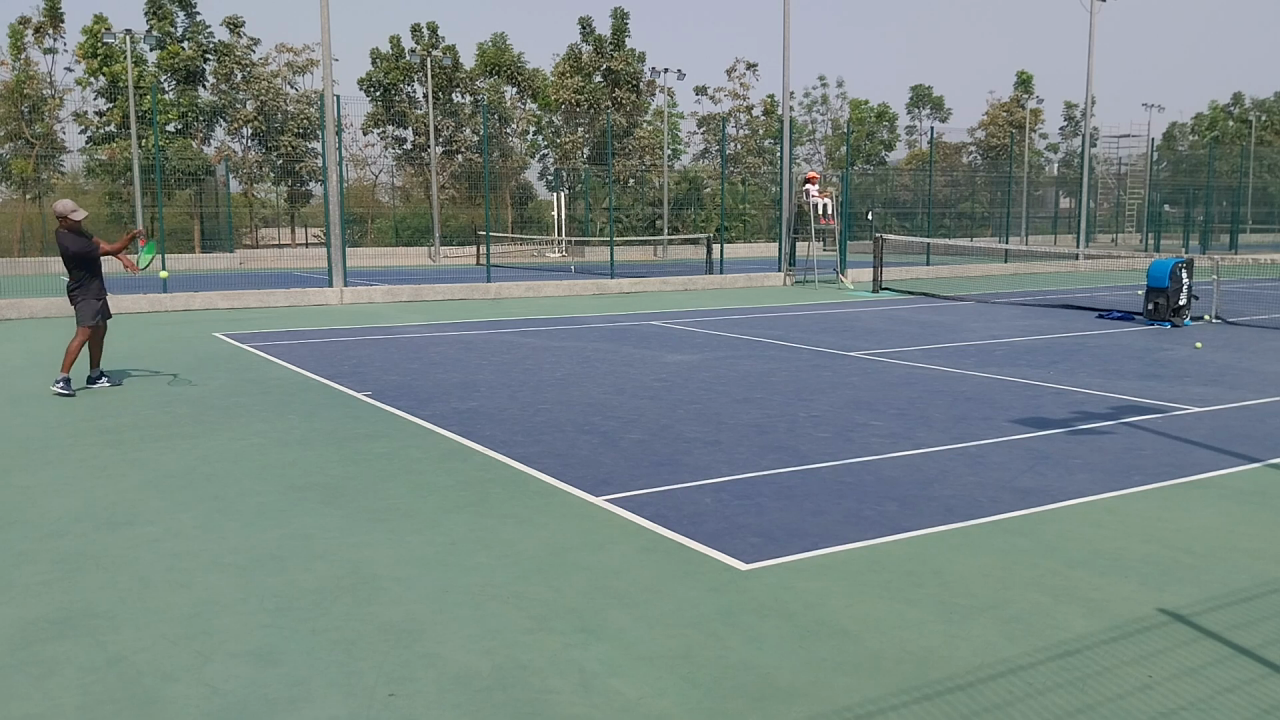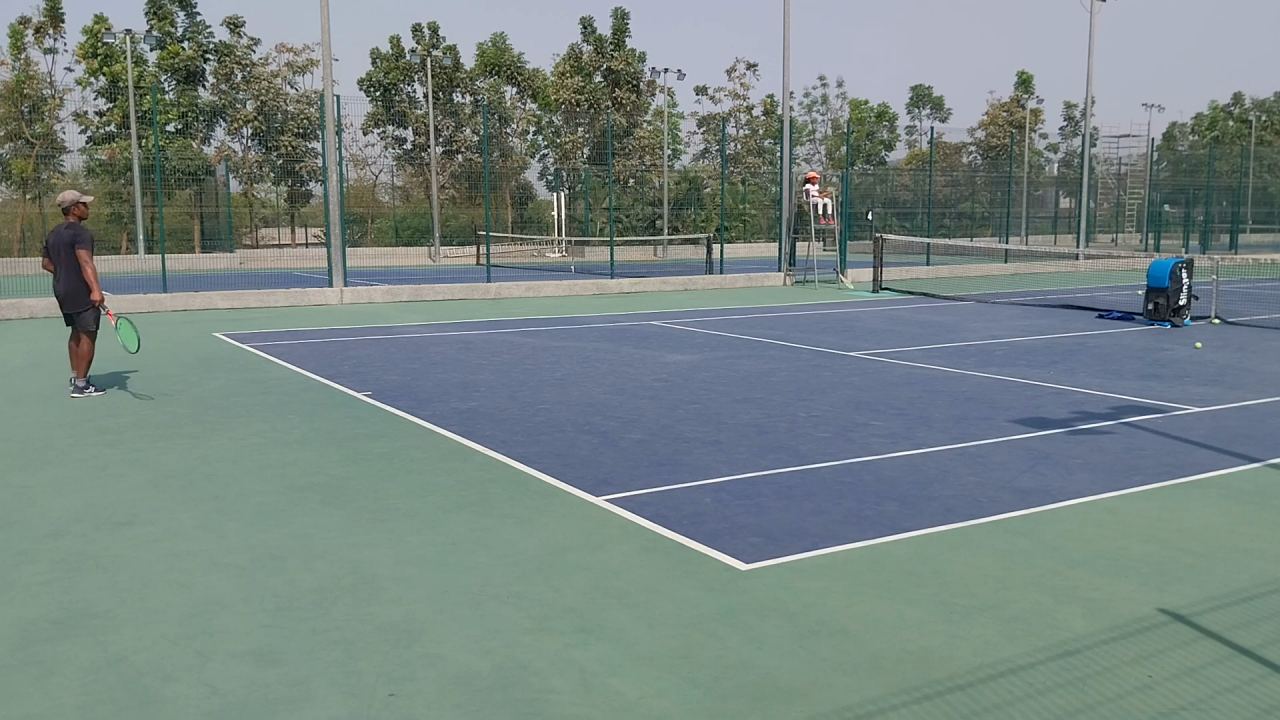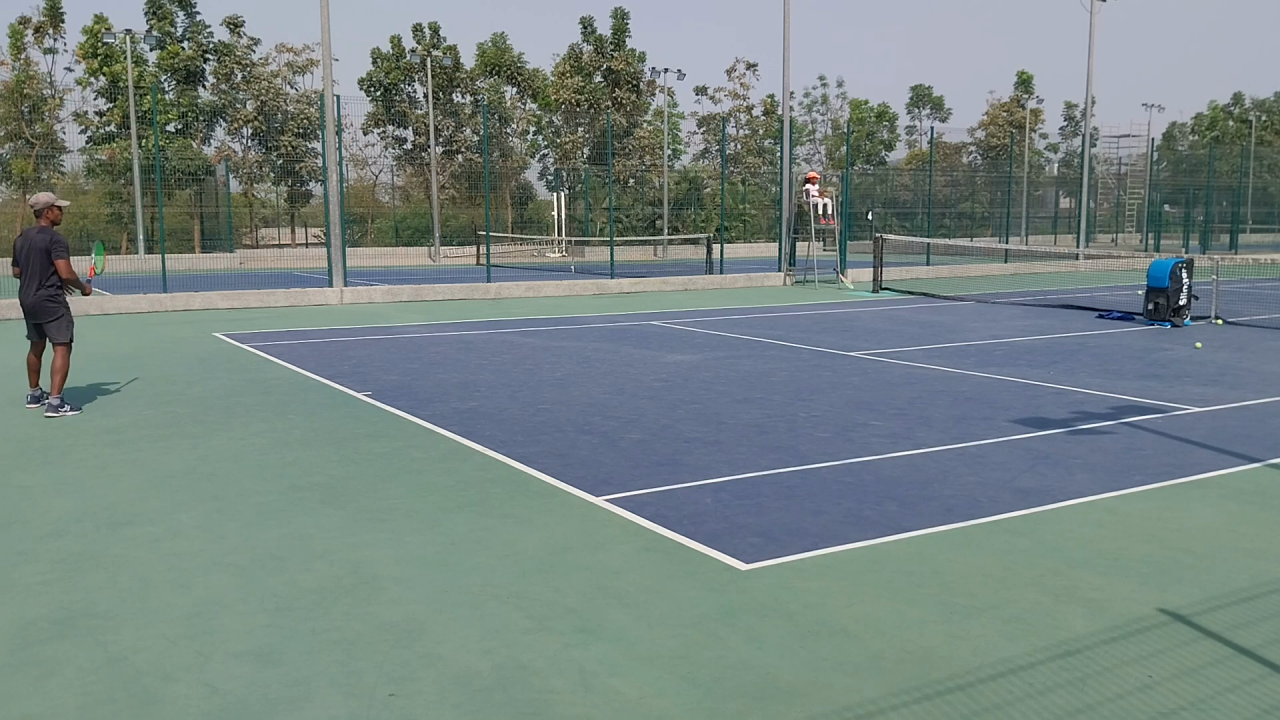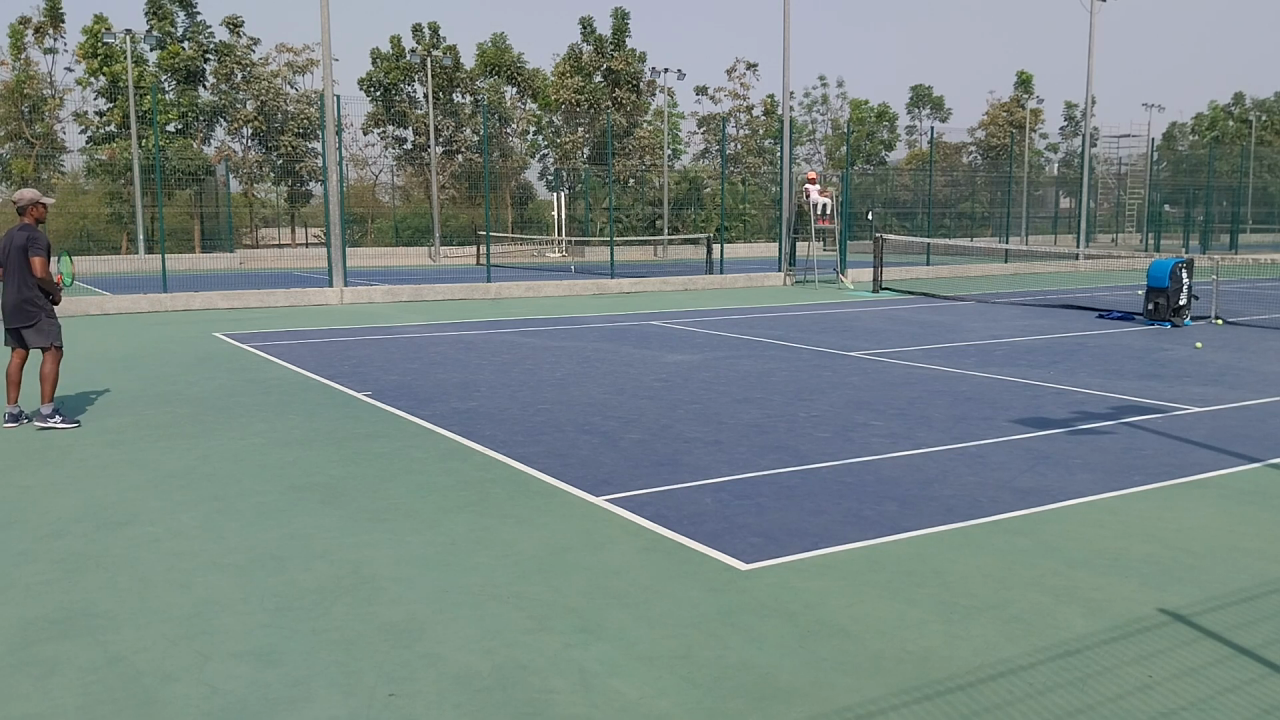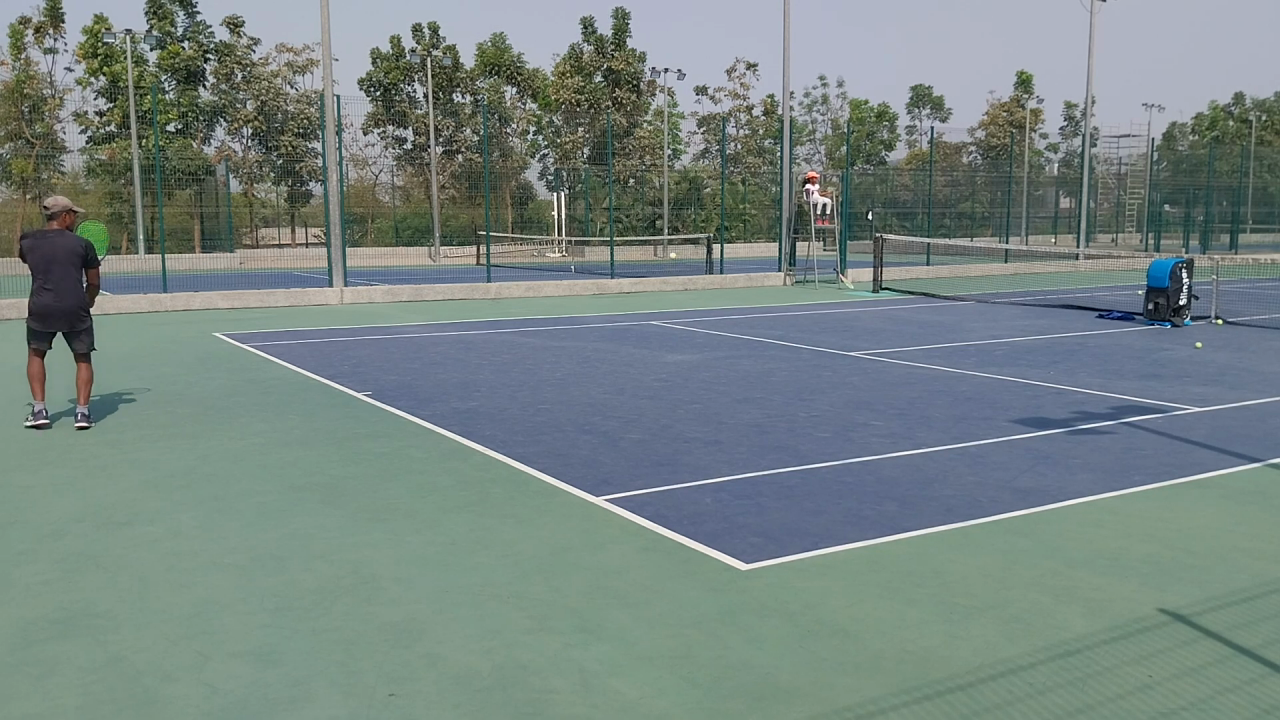
dt=1s
person 1, frame 1
left shoulder: (76, 230)
right shoulder: (71, 243)
left elbow: (98, 243)
right elbow: (108, 250)
left wrist: (122, 258)
right wrist: (129, 237)
left hip: (95, 289)
right hip: (84, 293)
left knee: (100, 329)
right knee: (84, 333)
left ankle: (95, 375)
right ankle: (62, 379)
person 1, frame 2
left shoulder: (54, 234)
right shoulder: (81, 233)
left elbow: (47, 263)
right elbow: (86, 263)
right wrist: (96, 289)
left hip: (62, 291)
right hip: (81, 293)
left knee: (76, 332)
right knee: (88, 335)
left ankle: (76, 376)
right ankle: (81, 385)
person 1, frame 3
left shoulder: (22, 238)
right shoulder: (54, 239)
left elbow: (17, 271)
right elbow: (66, 273)
right wrist: (83, 287)
left hip: (28, 301)
right hip: (51, 302)
left knee: (36, 346)
right knee: (62, 348)
left ankle: (35, 394)
right ankle: (55, 402)
person 1, frame 4
right shoulder: (35, 236)
right elbow: (41, 273)
right wrist: (55, 291)
right hip: (34, 306)
right knee: (52, 353)
right ankle: (46, 412)
person 1, frame 5
left shoulder: (27, 242)
right shoulder: (82, 245)
right elbow: (94, 283)
right wrist: (89, 300)
left hip: (40, 309)
right hip: (74, 308)
left knee: (35, 356)
right knee: (83, 360)
left ankle: (39, 409)
right ankle: (82, 411)
